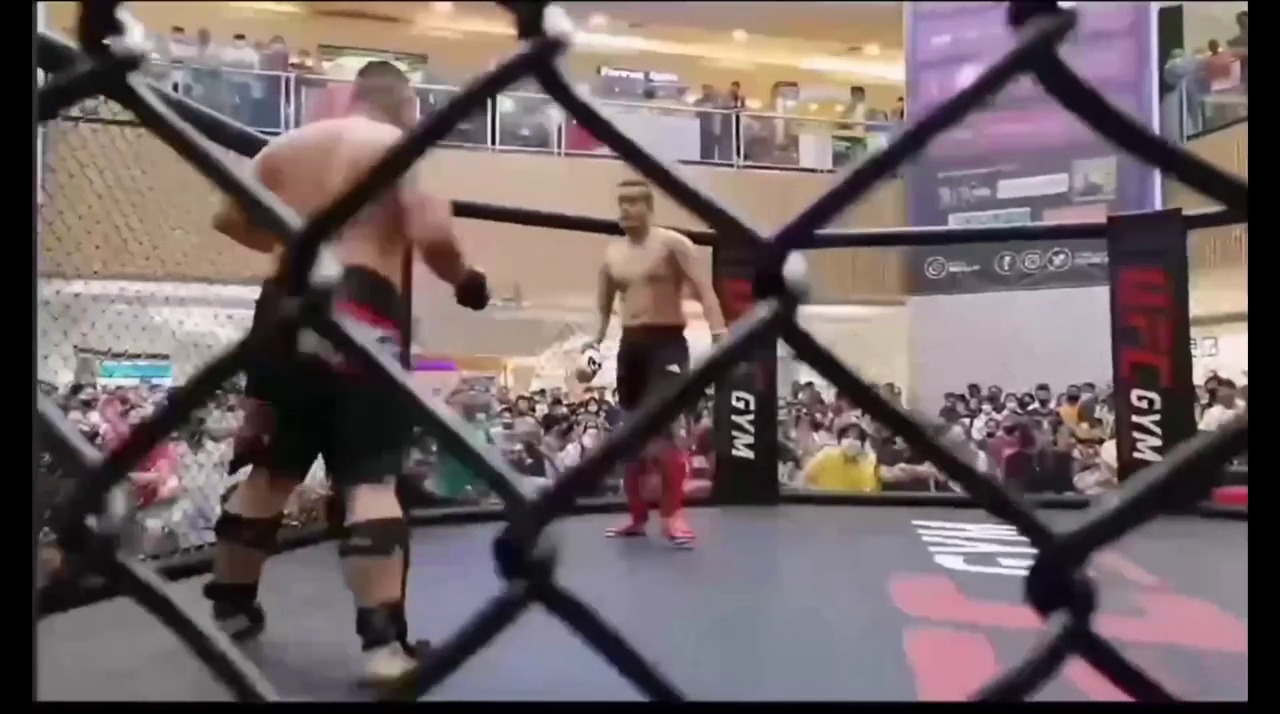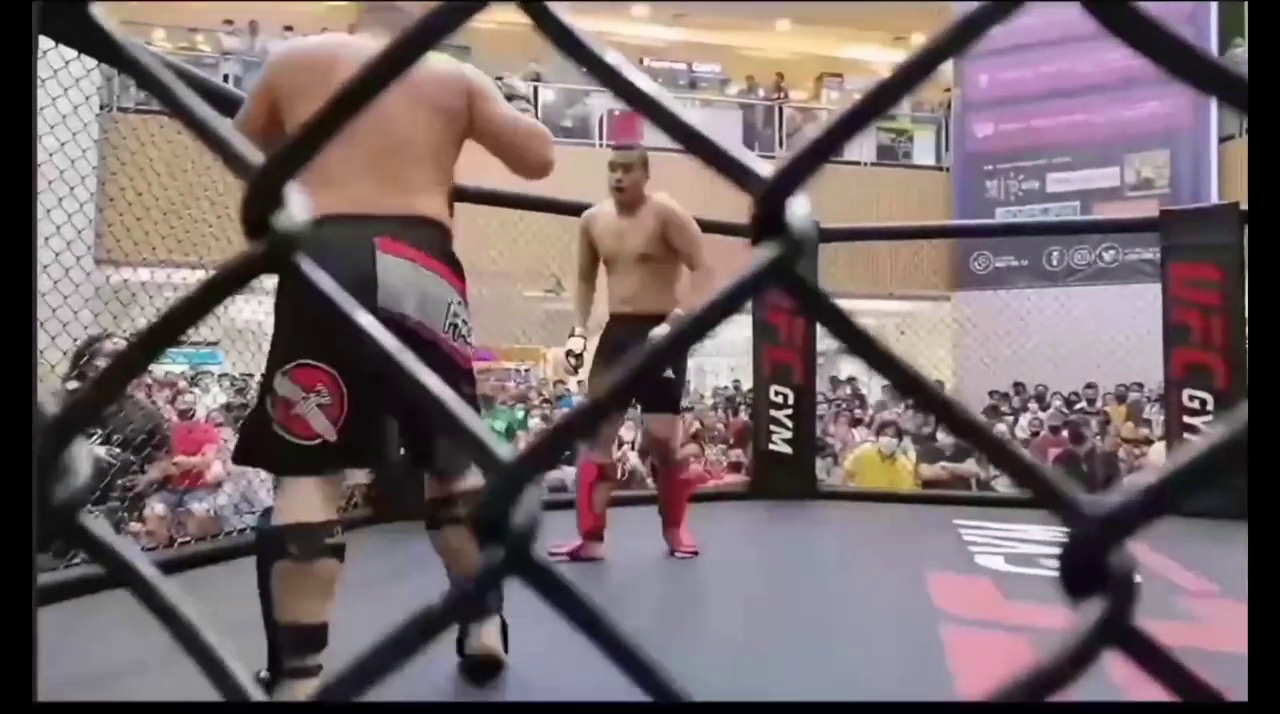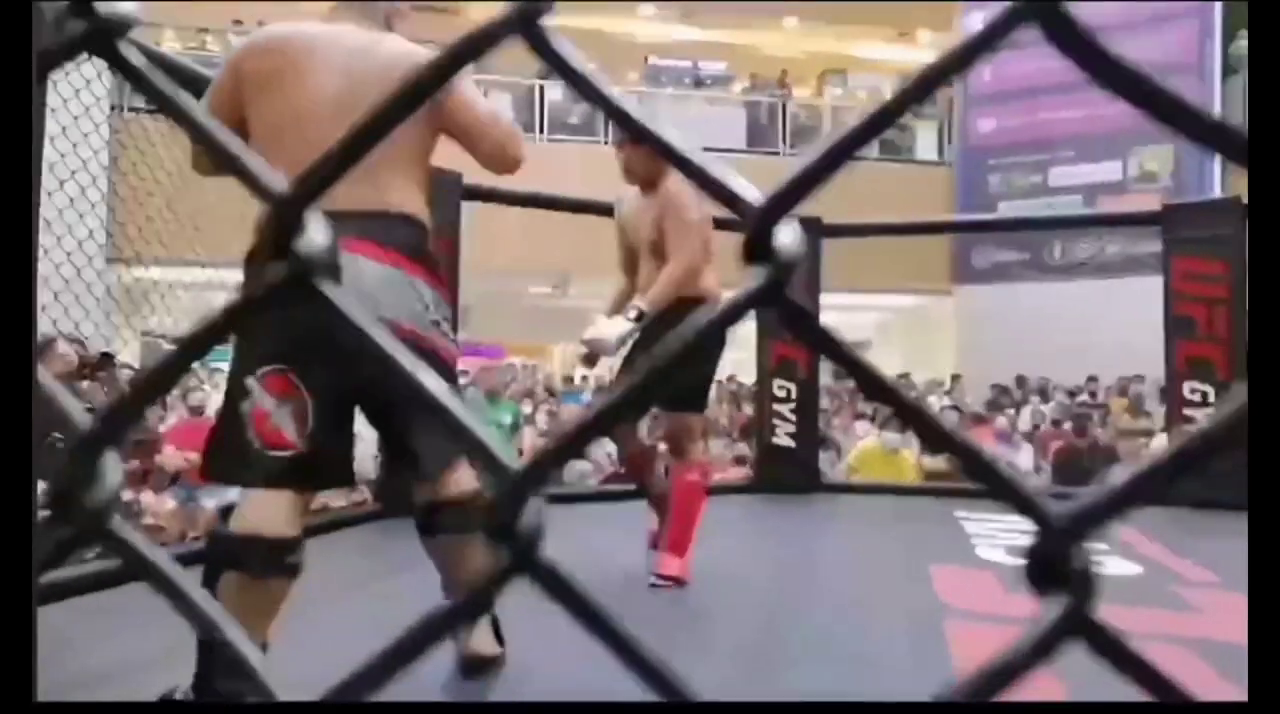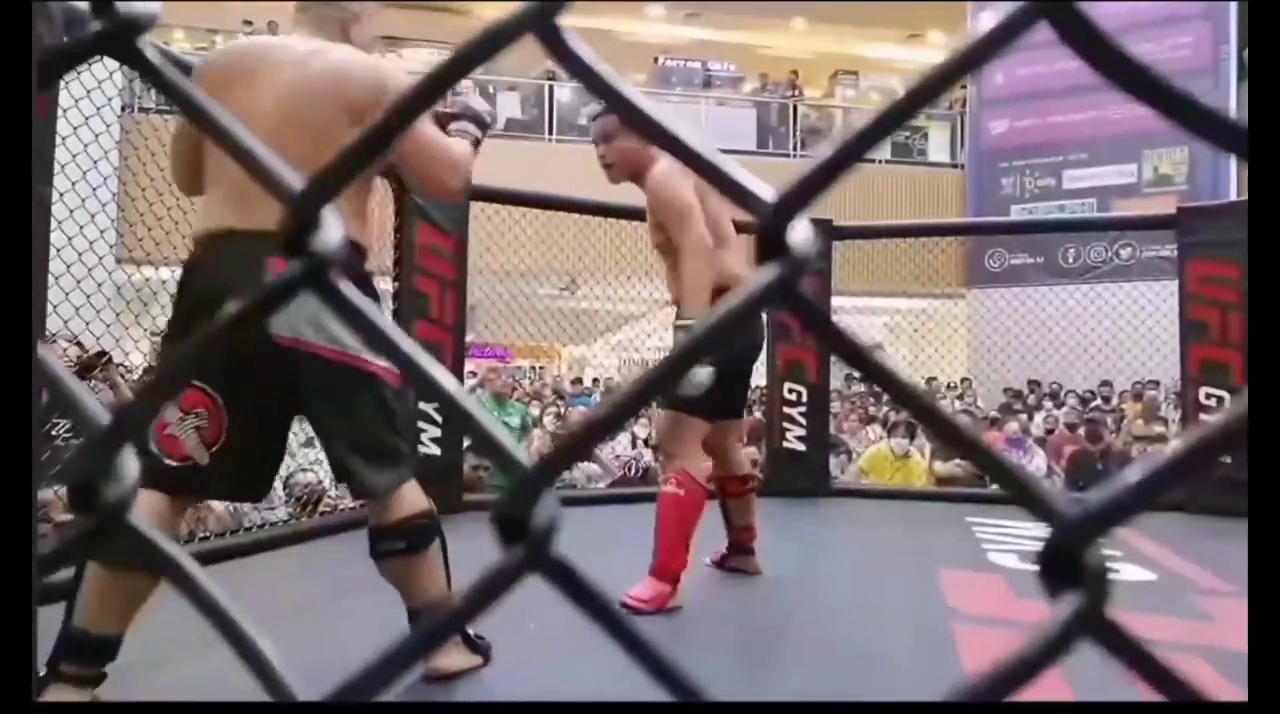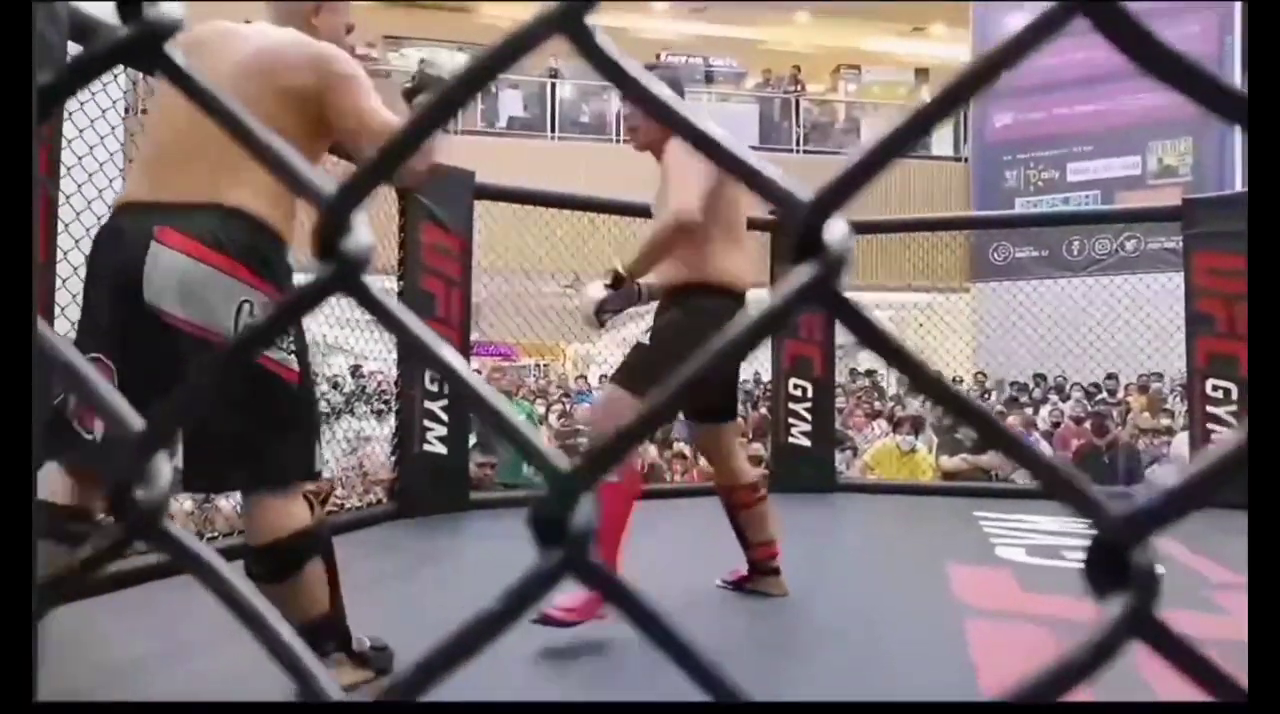
dt=0.7s
person 1, frame 1
left shoulder: (288, 144)
right shoulder: (405, 147)
left elbow: (229, 219)
right elbow: (432, 233)
right wrist: (463, 278)
left hip: (282, 308)
right hip: (356, 315)
left knee: (271, 467)
right knee: (371, 477)
left ankle: (230, 604)
right ankle: (383, 642)
person 1, frame 2
left shoulder: (296, 60)
right shoulder: (455, 77)
right elbow: (539, 160)
right wrist: (511, 108)
left hip: (323, 263)
right hip: (421, 270)
left knee: (306, 467)
right knee: (453, 451)
left ankle: (296, 671)
right ankle: (481, 623)
person 1, frame 3
right shoulder: (425, 65)
left elbow: (206, 156)
right elbow: (508, 153)
left hip: (295, 265)
right hip: (395, 270)
left knee: (272, 479)
right knee: (440, 456)
left ankle: (220, 687)
right ankle: (477, 625)
person 1, frame 4
left shoulder: (221, 64)
right shoulder: (376, 79)
left elbow: (189, 178)
right elbow: (445, 179)
right wrist: (468, 127)
left hip: (219, 278)
right hip: (321, 286)
left knee: (158, 481)
right knee: (386, 469)
left ankle: (71, 676)
right ankle: (443, 638)
person 1, frame 5
right shoulder: (322, 64)
right elbow: (405, 160)
left hip: (128, 244)
right hip: (227, 260)
left knee: (85, 461)
right knee: (273, 472)
right ankle: (332, 655)
person 2, frame 1
left shoulder: (672, 243)
right shoulder: (613, 255)
left elbow: (705, 290)
right elbow: (604, 307)
left wrist: (720, 335)
right wrist: (594, 343)
left hip: (666, 341)
right hip: (629, 343)
left ankle: (673, 514)
right ankle: (637, 516)
person 2, frame 2
left shoulder: (666, 213)
right shoulder: (593, 220)
left elbow: (702, 269)
right elbow: (585, 280)
left wrist: (677, 321)
right wrist: (578, 332)
left hip: (658, 331)
right hip: (616, 331)
left knee: (660, 437)
right knee: (596, 430)
left ankle: (674, 527)
right ankle: (591, 537)
person 2, frame 3
left shoulder: (678, 192)
right shoulder: (626, 206)
left elbow: (685, 263)
left wrist: (633, 318)
right wrist: (605, 322)
left hip: (692, 319)
right hip: (656, 320)
left knee: (681, 435)
left ankle: (674, 553)
right ankle: (666, 510)
person 2, frame 4
left shoulder: (664, 176)
right shoulder: (667, 180)
left elbow: (700, 248)
left wrist: (691, 331)
left knee: (678, 440)
right knee: (722, 441)
left ankle: (664, 580)
right ankle: (742, 549)
person 2, frame 5
left shoulder: (687, 146)
right shoulder: (684, 156)
left elbow: (685, 216)
left wrist: (625, 280)
right wrist: (633, 294)
left hip: (700, 313)
right hip: (710, 314)
left knee: (610, 422)
right knee: (722, 448)
left ankle: (596, 582)
right ankle: (766, 567)
